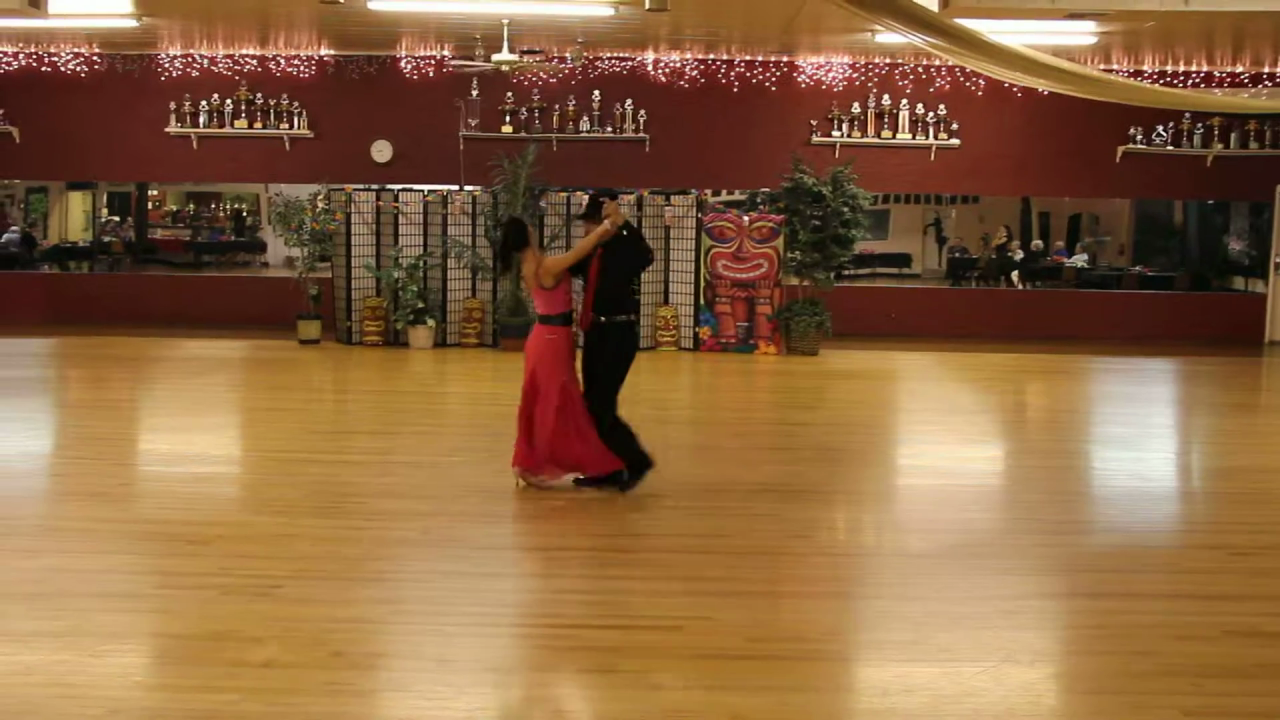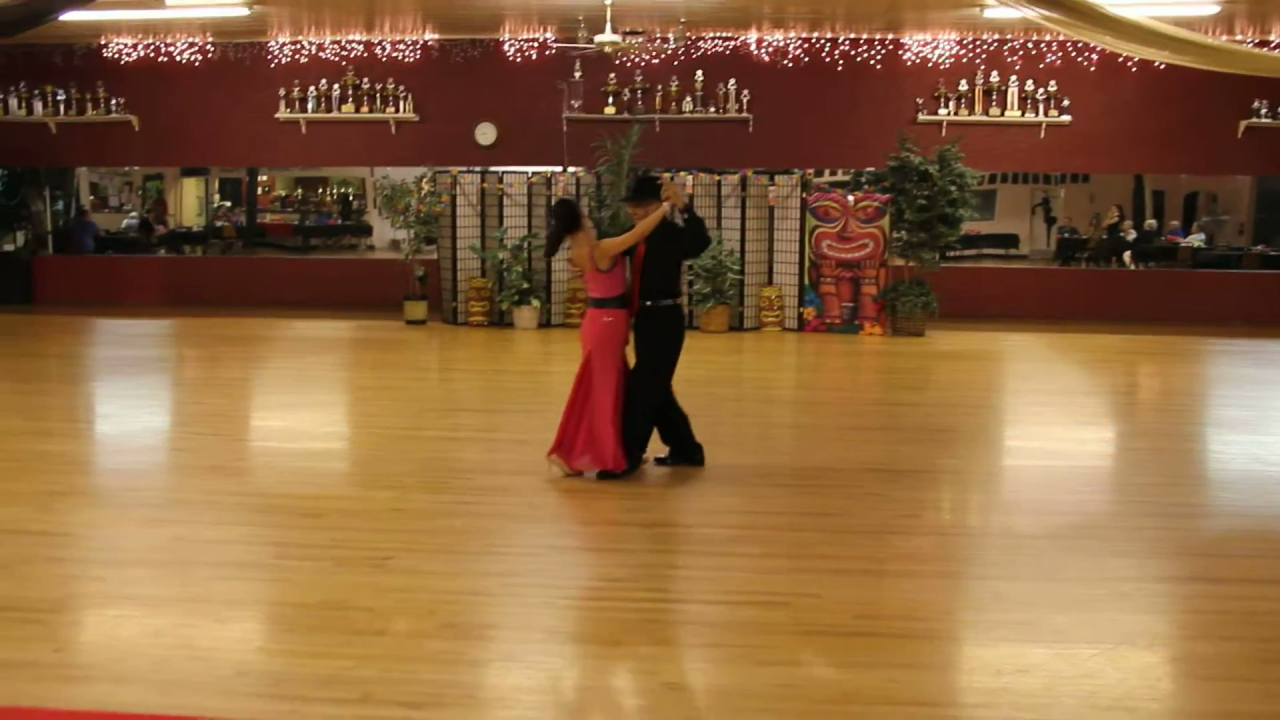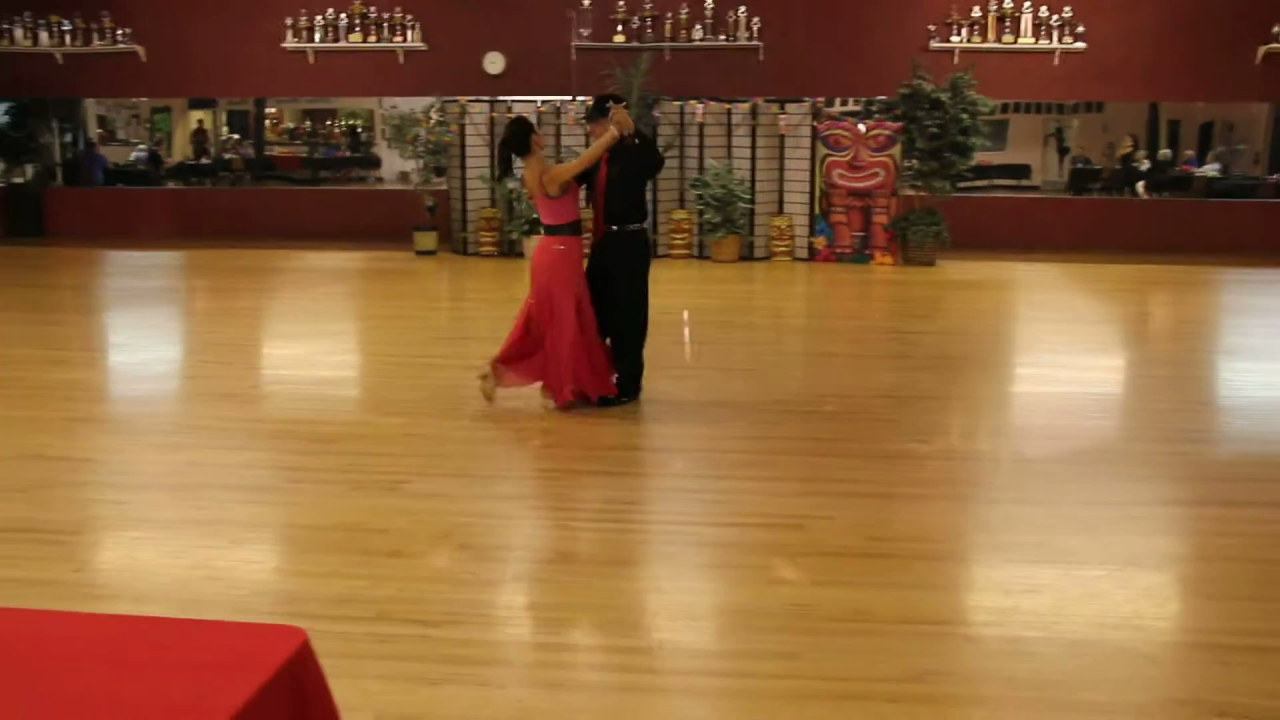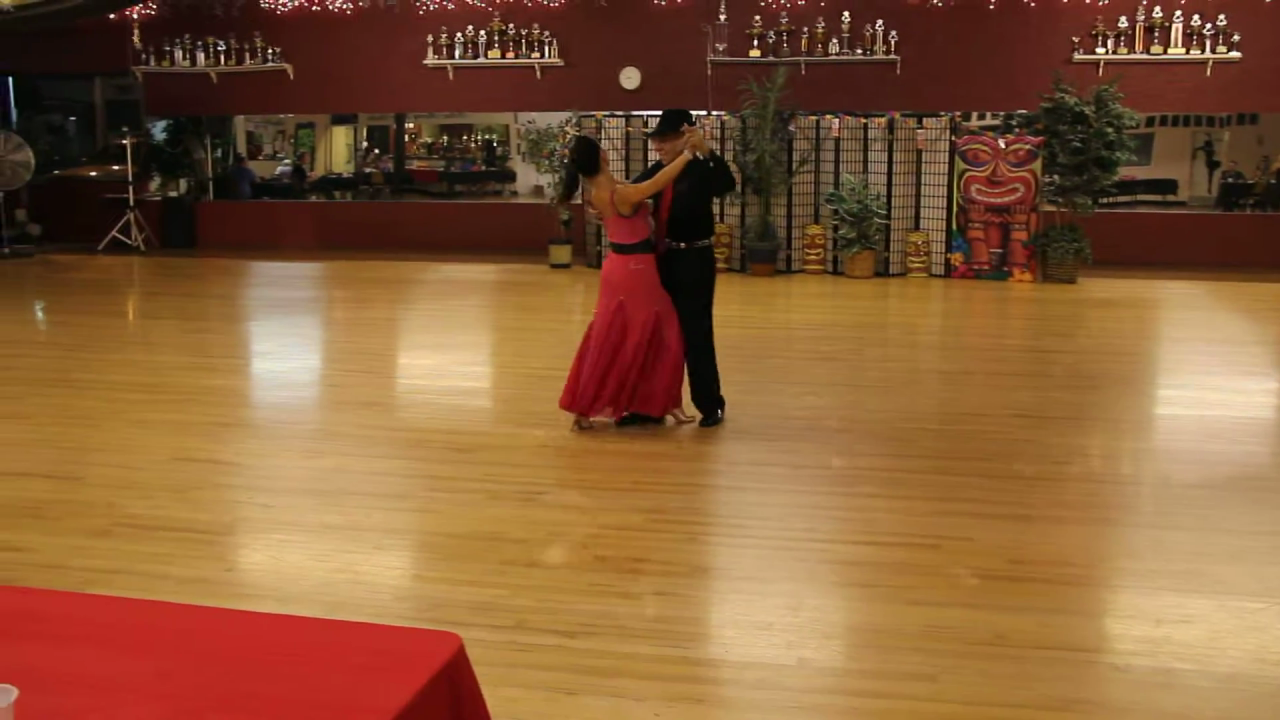
dt=1s
person 1, frame 1
left shoulder: (623, 249)
right shoulder: (591, 252)
left elbow: (645, 256)
left wrist: (621, 224)
left hip: (618, 333)
right hip: (596, 332)
left knee: (600, 404)
right knee: (595, 404)
left ankle: (636, 461)
person 1, frame 2
left shoulder: (672, 233)
left elbow: (700, 241)
left wrist: (683, 207)
left hip: (664, 318)
right hip: (646, 318)
left knee: (643, 388)
right knee: (654, 387)
left ankle: (628, 458)
right ankle: (686, 449)
person 1, frame 3
left shoulder: (631, 155)
right shoulder: (596, 157)
left elbow: (655, 162)
left wrist: (631, 130)
left hip: (629, 243)
right hip: (603, 242)
left knee: (626, 315)
right knee: (595, 311)
left ankle: (628, 385)
person 1, frame 4
left shoulder: (700, 171)
right shoulder: (656, 171)
left elbow: (726, 184)
left wrist: (706, 151)
left hip: (695, 260)
right hip: (663, 258)
left knee: (695, 333)
left ankle: (711, 403)
person 2, frame 1
left shoulder: (527, 269)
right shoulder: (546, 267)
left elbow: (575, 259)
right elbow: (581, 249)
right wrist: (608, 224)
left hip: (544, 337)
right hip: (552, 341)
left knee: (543, 406)
right knee: (557, 405)
left ankle: (527, 465)
right ankle: (534, 467)
person 2, frame 2
left shoulder: (575, 253)
right shoulder: (602, 250)
right elbow: (639, 232)
right wrist: (665, 206)
left hip: (597, 320)
right hip: (609, 323)
left knee: (604, 387)
right knee: (603, 389)
right ankle: (595, 456)
person 2, frame 3
left shoulder: (530, 175)
right shoulder: (552, 175)
left elbow: (578, 168)
right elbow: (587, 158)
right wrist: (615, 130)
left hip: (547, 250)
right hip: (562, 253)
left knee: (540, 318)
right knee: (568, 322)
left ankle: (500, 366)
right ankle: (560, 389)
person 2, frame 4
left shoulder: (594, 194)
right shoulder: (623, 194)
right elbow: (660, 181)
right wrist: (688, 153)
left hip: (615, 268)
right hip: (638, 271)
left knee: (605, 340)
right knee: (663, 338)
left ankle: (583, 408)
right ankle: (664, 405)
